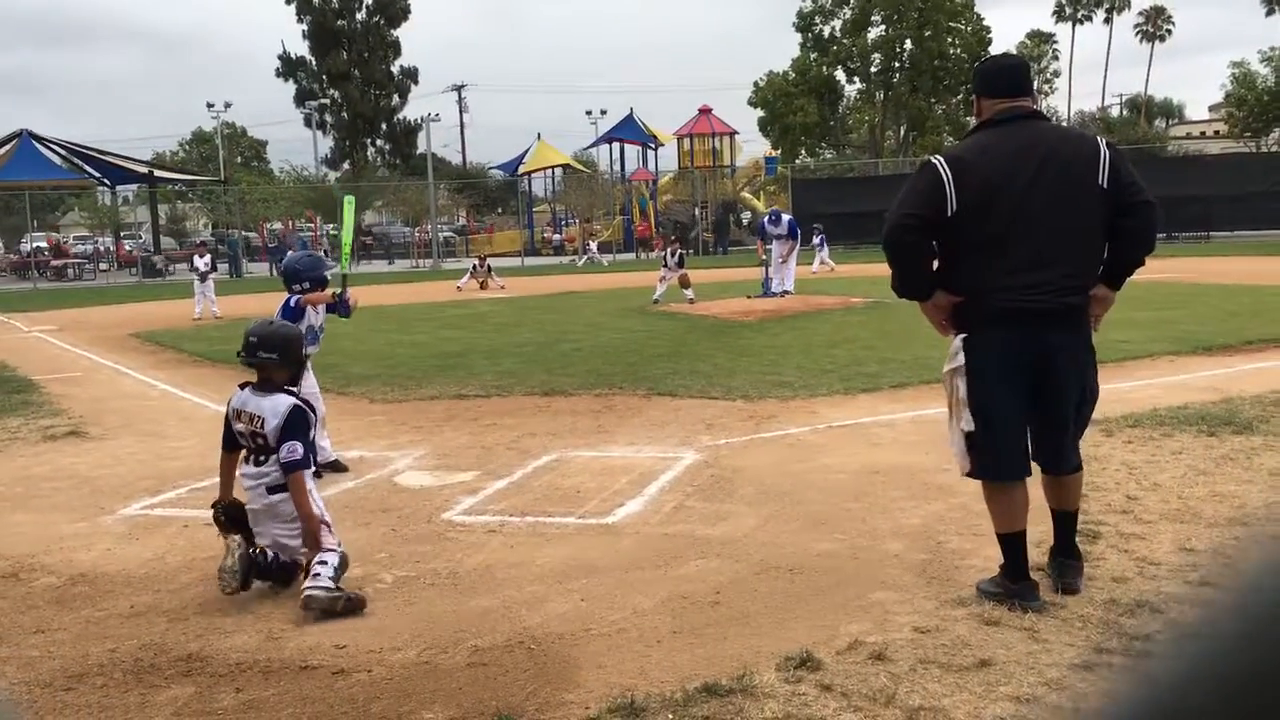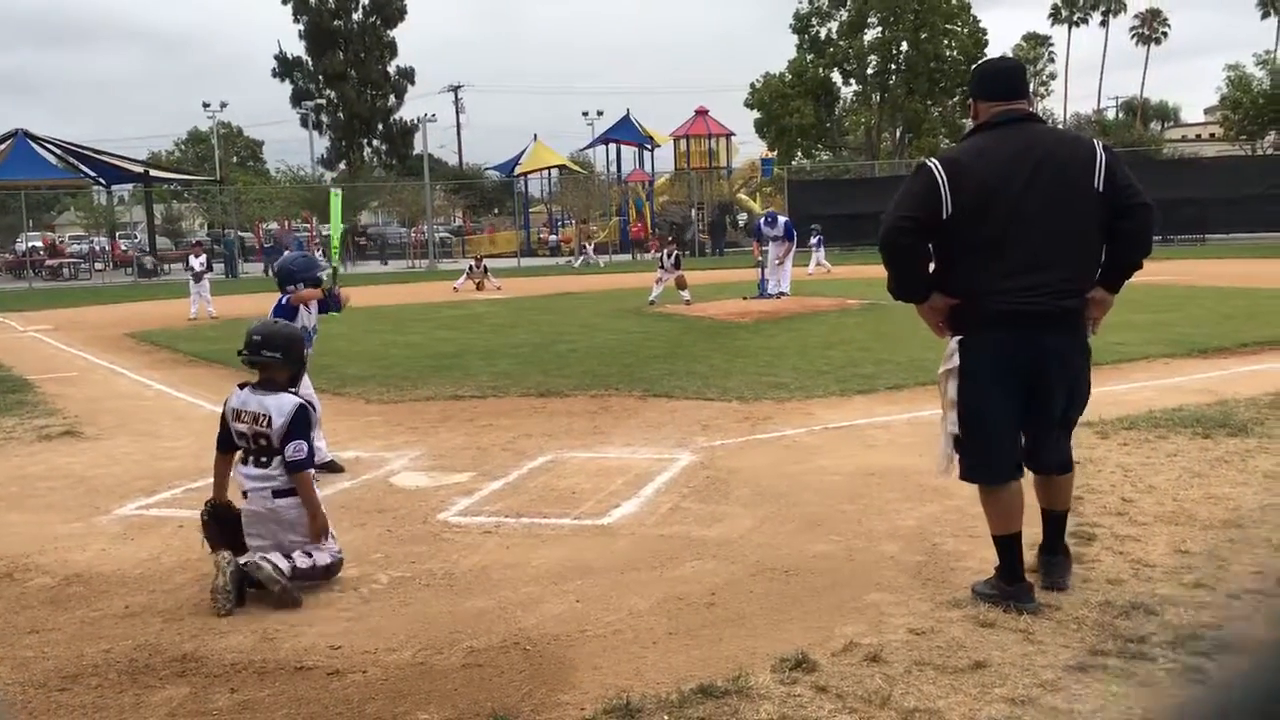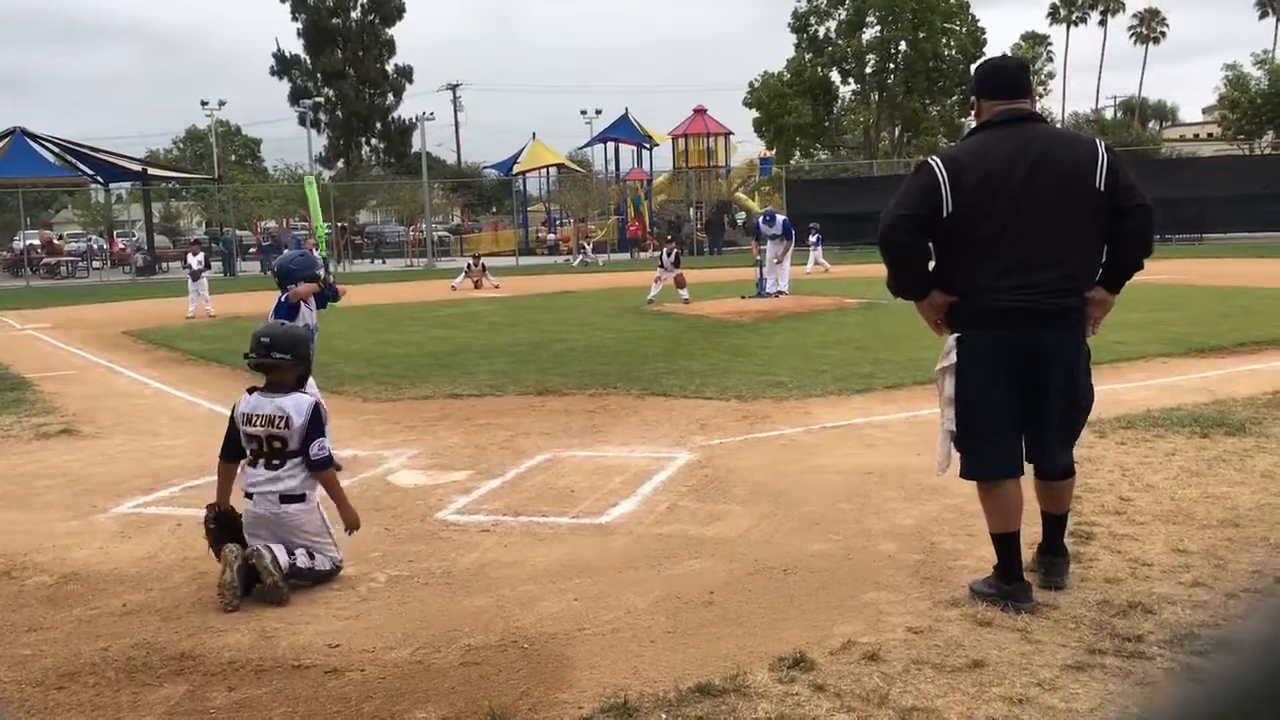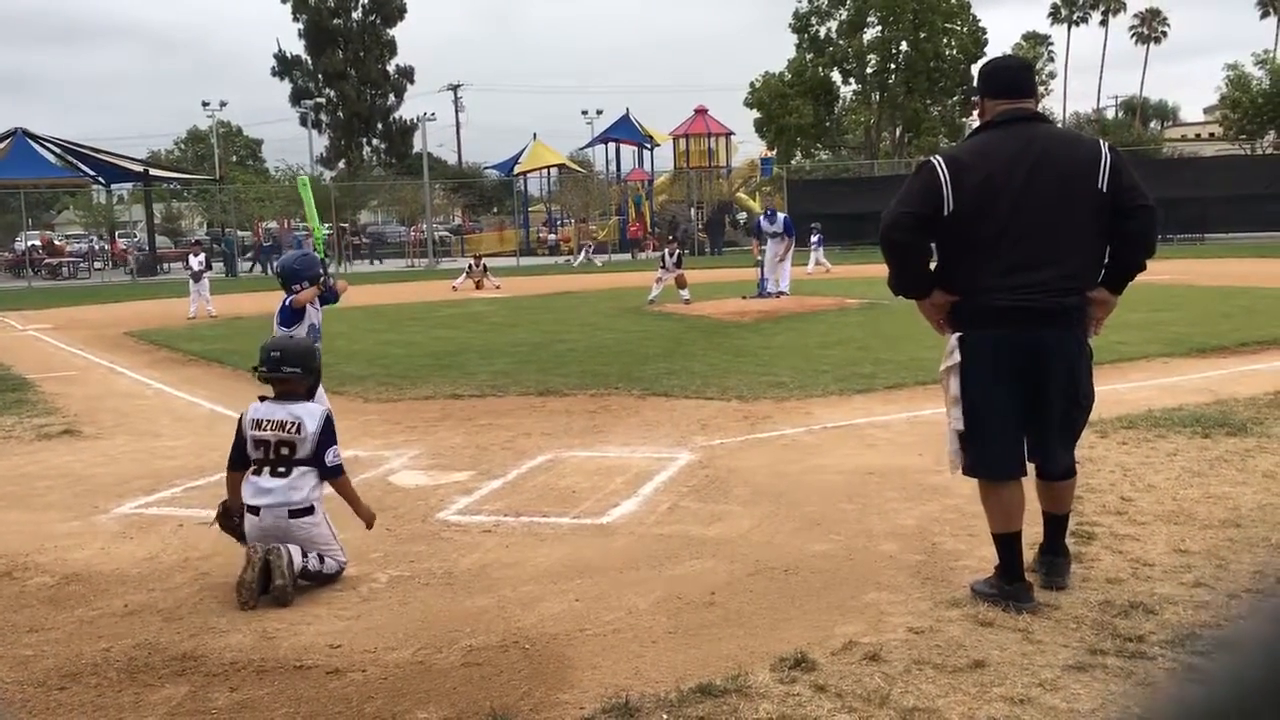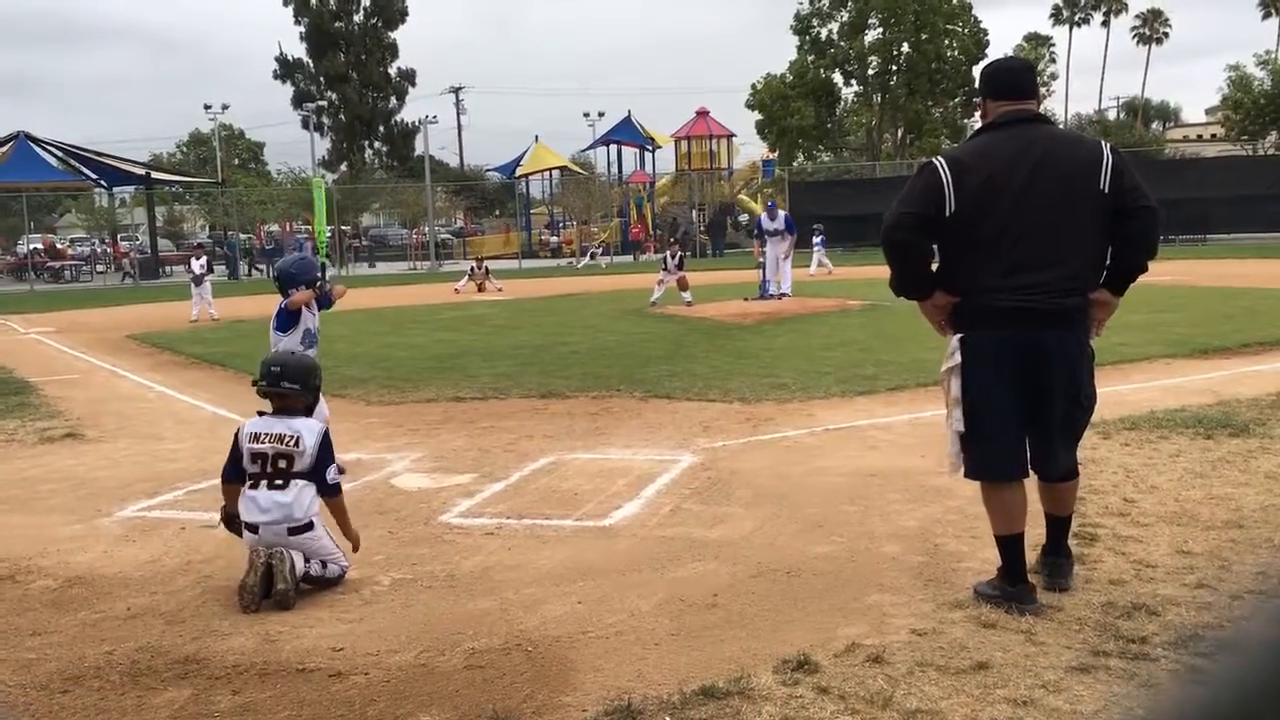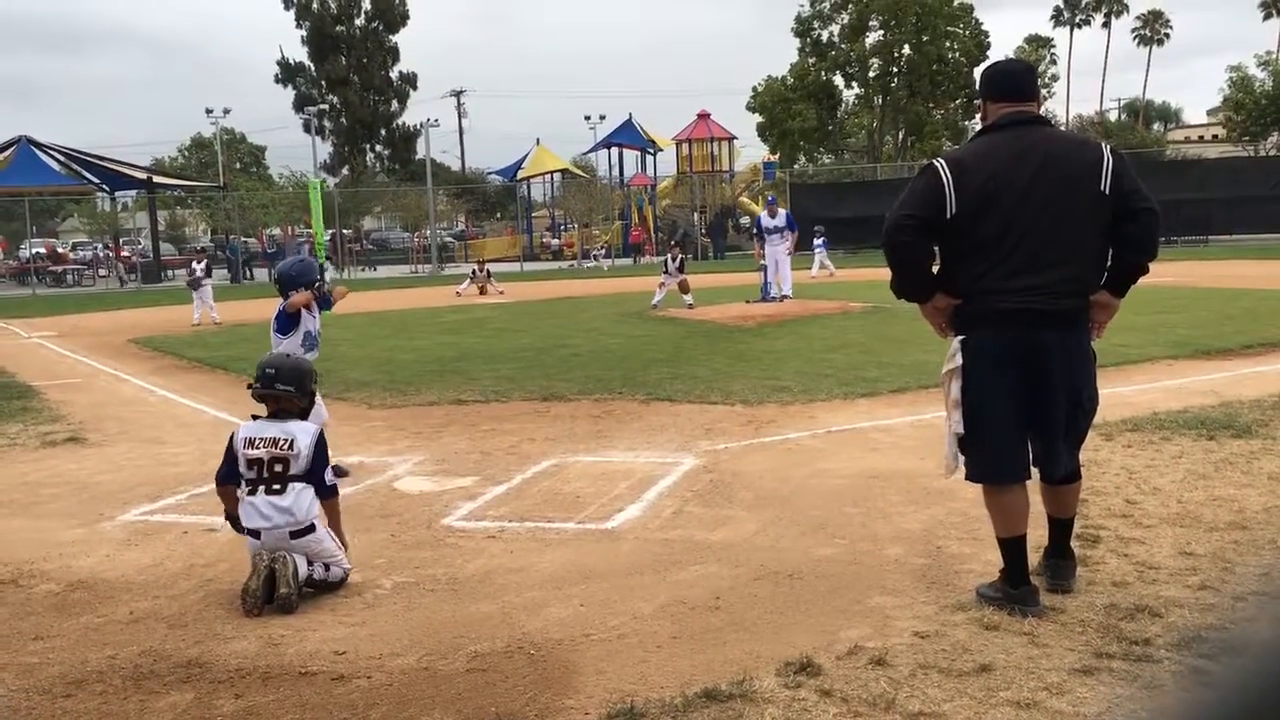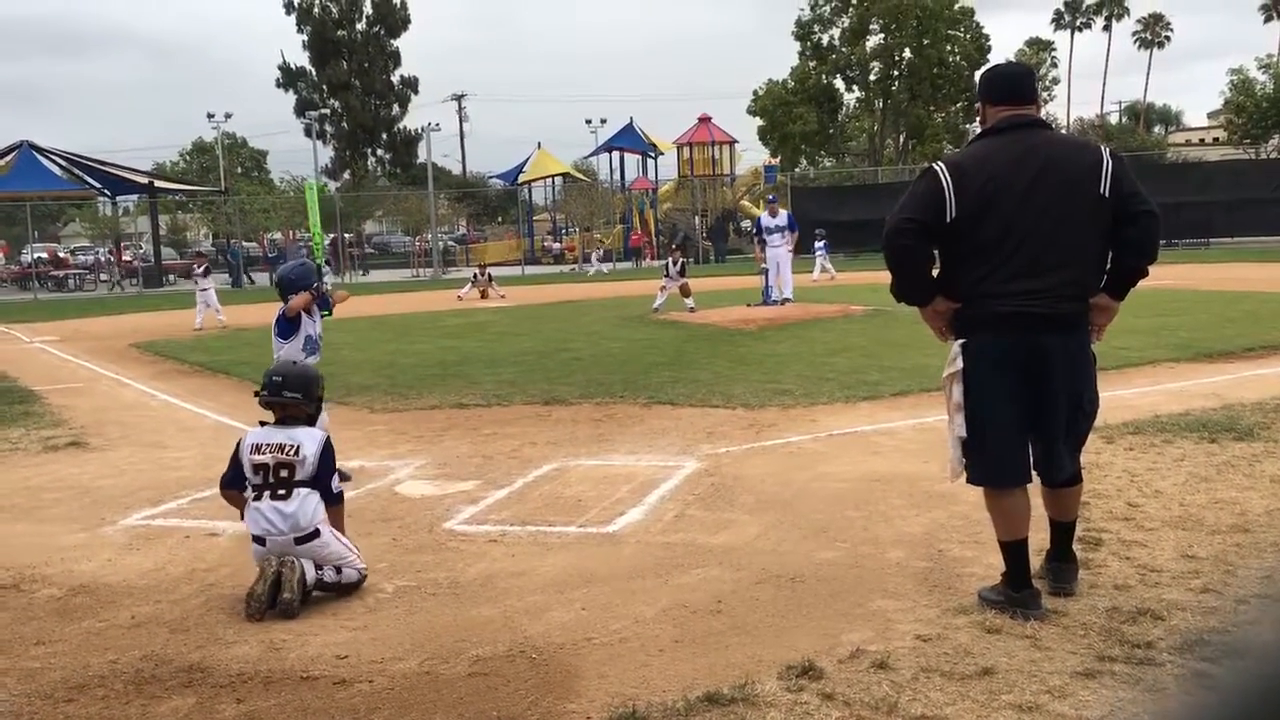
dt=0.2s
person 1, frame 1
left shoulder: (954, 165)
right shoulder: (1092, 152)
left elbow: (902, 231)
right elbow: (1141, 215)
left wrist: (925, 292)
right wrist: (1109, 282)
left hip: (989, 332)
right hip: (1067, 327)
left knee: (999, 456)
right knee: (1061, 447)
left ankle: (1017, 578)
right ankle: (1067, 558)
person 1, frame 2
left shoulder: (950, 167)
right shoulder: (1088, 154)
left elbow: (898, 233)
right elbow: (1138, 217)
left wrist: (922, 295)
right wrist: (1107, 284)
left hip: (985, 334)
right hip: (1063, 329)
left knee: (994, 458)
right knee: (1052, 448)
left ankle: (1012, 579)
right ankle: (1055, 556)
person 1, frame 3
left shoulder: (951, 165)
right shoulder: (1090, 154)
left elbow: (897, 231)
right elbow: (1138, 218)
left wrist: (922, 292)
right wrist: (1108, 285)
left hip: (984, 332)
right hip: (1062, 328)
left knee: (994, 456)
right knee: (1055, 450)
left ankle: (1010, 579)
right ankle: (1053, 556)
person 1, frame 4
left shoulder: (953, 165)
right shoulder: (1093, 155)
left elbow: (898, 230)
right elbow: (1141, 219)
left wrist: (923, 291)
right wrist: (1110, 285)
left hip: (985, 332)
right hip: (1063, 328)
left knee: (996, 457)
right knee: (1056, 450)
left ankle: (1011, 579)
right ankle: (1054, 557)
person 1, frame 5
left shoulder: (955, 166)
right shoulder: (1094, 156)
left elbow: (900, 230)
right elbow: (1142, 219)
left wrist: (925, 292)
right wrist: (1112, 287)
left hip: (986, 333)
right hip: (1066, 328)
left knee: (998, 459)
right knee: (1059, 451)
left ankle: (1014, 580)
right ankle: (1056, 558)
person 1, frame 6
left shoulder: (956, 168)
right shoulder: (1095, 157)
left elbow: (901, 232)
right elbow: (1144, 220)
left wrist: (927, 294)
right wrist: (1113, 288)
left hip: (987, 335)
right hip: (1067, 330)
left knee: (1000, 462)
right knee: (1061, 454)
left ankle: (1017, 583)
right ankle: (1060, 560)
person 1, frame 7
left shoulder: (955, 171)
right shoulder: (1095, 160)
left elbow: (901, 236)
right elbow: (1143, 223)
left wrist: (927, 298)
right wrist: (1112, 291)
left hip: (988, 338)
right hip: (1066, 333)
left knee: (1001, 465)
right knee: (1061, 457)
left ankle: (1019, 586)
right ankle: (1062, 562)
person 2, frame 1
left shoulder: (237, 400)
right shoulder: (290, 409)
left elbow: (229, 453)
right elbow: (293, 468)
left wrist: (225, 498)
right wrist: (307, 517)
left hip: (257, 500)
right hip: (287, 495)
left knee: (286, 566)
right knee: (329, 549)
left ankle: (248, 558)
right ankle: (320, 585)
person 2, frame 2
left shoulder: (235, 401)
right shoulder: (294, 408)
left elbow: (224, 454)
right elbow: (298, 468)
left wrist: (218, 500)
right wrist: (316, 514)
left hip: (253, 502)
right hip: (289, 499)
left knee: (269, 561)
right knee: (328, 557)
left ankle: (238, 569)
right ankle: (280, 567)
person 2, frame 3
left shoulder: (243, 405)
right shoulder: (307, 406)
left elbow: (228, 459)
right elbow: (321, 466)
left wrist: (222, 506)
right wrist: (345, 507)
left hip: (255, 506)
right hip: (295, 505)
left knee: (270, 562)
right knee: (329, 563)
left ankle: (244, 564)
right ankle: (278, 560)
person 2, frame 4
left shoulder: (251, 414)
right shoulder: (317, 416)
left elbow: (235, 468)
right elbow: (333, 473)
left wrist: (234, 507)
right wrist: (360, 508)
left hip: (257, 516)
right hip: (301, 516)
left knee: (269, 562)
right knee: (334, 565)
left ankle: (263, 562)
right ankle: (293, 560)
person 2, frame 5
left shoulder: (247, 429)
right shoulder: (315, 431)
left elbow: (229, 482)
right elbow: (330, 490)
left wrist: (234, 515)
right wrist: (347, 529)
left hip: (255, 532)
right hip: (299, 529)
left knee: (270, 571)
right knee: (337, 568)
left ankle: (265, 570)
right ankle: (295, 566)
person 2, frame 6
left shoulder: (242, 433)
right shoulder: (311, 434)
left elbow: (224, 485)
right elbow: (327, 492)
left wrist: (238, 514)
right wrist: (338, 532)
left hip: (256, 536)
right hip: (300, 532)
left knee: (266, 556)
right knee: (339, 571)
left ankle: (267, 575)
right ankle: (296, 570)
person 2, frame 7
left shoulder: (249, 439)
right shoulder: (317, 440)
left elbow: (228, 490)
right elbow: (333, 499)
right wrist: (340, 538)
left hip: (263, 542)
right hip: (307, 536)
left knee: (275, 568)
right knee: (355, 572)
left ankle: (274, 578)
right ankle: (304, 574)
person 3, frame 1
left shoulder: (320, 300)
right shoulder: (292, 303)
left elbow: (350, 300)
right elbow: (308, 299)
left wrist: (346, 302)
right wrist: (336, 297)
left hip: (303, 366)
left knee: (317, 412)
left ankle: (324, 456)
person 3, frame 2
left shoulder: (313, 301)
right shoulder: (286, 304)
left elbow: (343, 297)
right elbow: (300, 296)
left wrist: (337, 298)
right wrist: (326, 293)
left knee: (313, 412)
left ankle: (319, 457)
person 3, frame 3
left shoulder: (311, 299)
right shoulder: (286, 302)
left elbow: (340, 291)
right elbow: (297, 292)
left wrist: (331, 288)
right wrist: (322, 285)
person 3, frame 4
left shoulder: (314, 299)
right shoulder: (290, 305)
left elbow: (342, 285)
right elbow: (300, 299)
left wrist: (331, 288)
right wrist: (321, 287)
person 3, frame 5
left shoulder: (312, 303)
right shoulder: (287, 309)
left elbow: (341, 290)
right elbow: (295, 300)
left wrist: (327, 292)
right wrist: (317, 291)
left knee: (320, 419)
person 3, frame 6
left shoulder: (313, 304)
right shoulder: (288, 312)
left elbow: (342, 291)
right elbow: (293, 302)
left wrist: (325, 293)
right wrist: (315, 292)
left knee: (319, 418)
person 3, frame 7
left shoulder: (314, 307)
right shoulder: (288, 315)
left elbow: (343, 295)
right elbow: (293, 306)
left wrist: (325, 296)
right wrist: (314, 293)
left knee: (320, 424)
